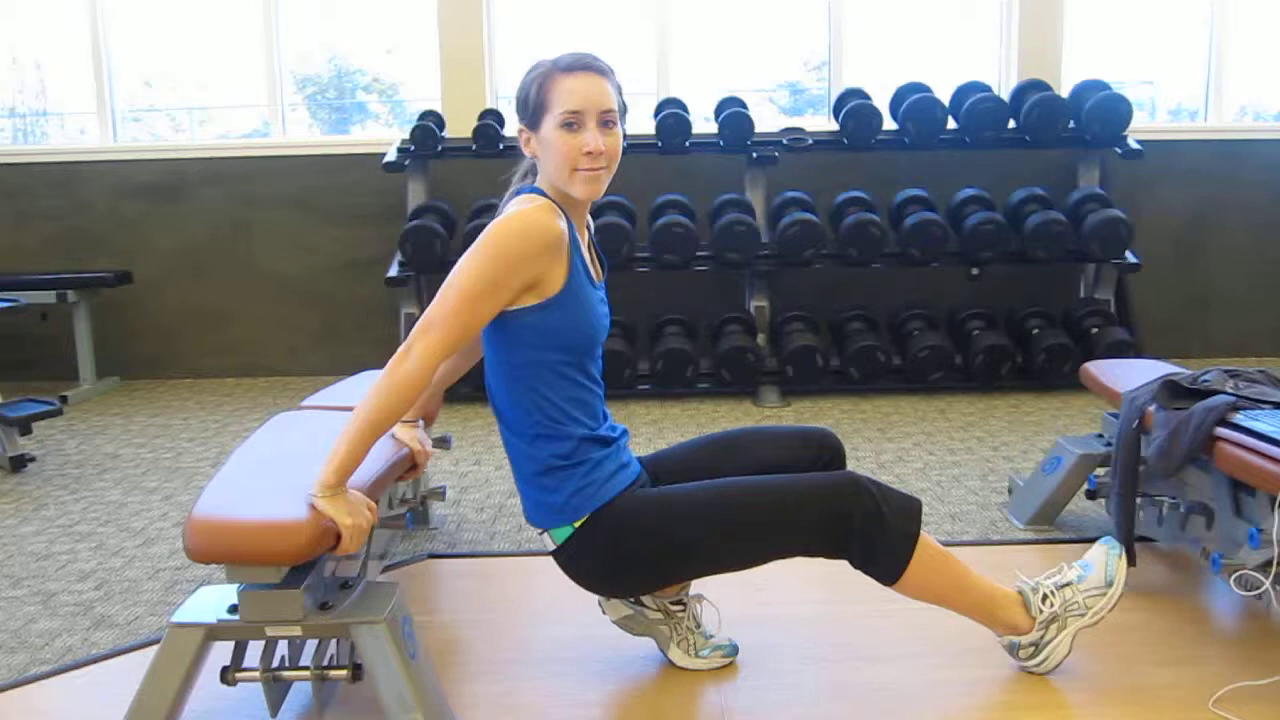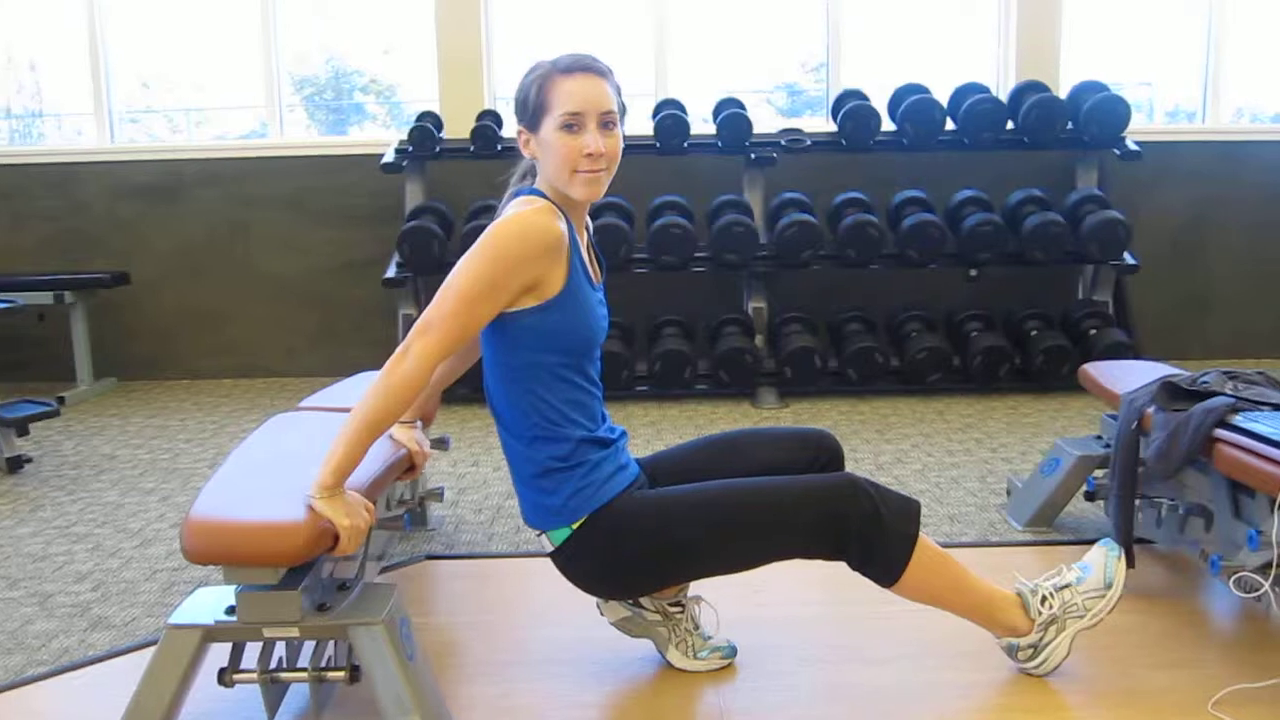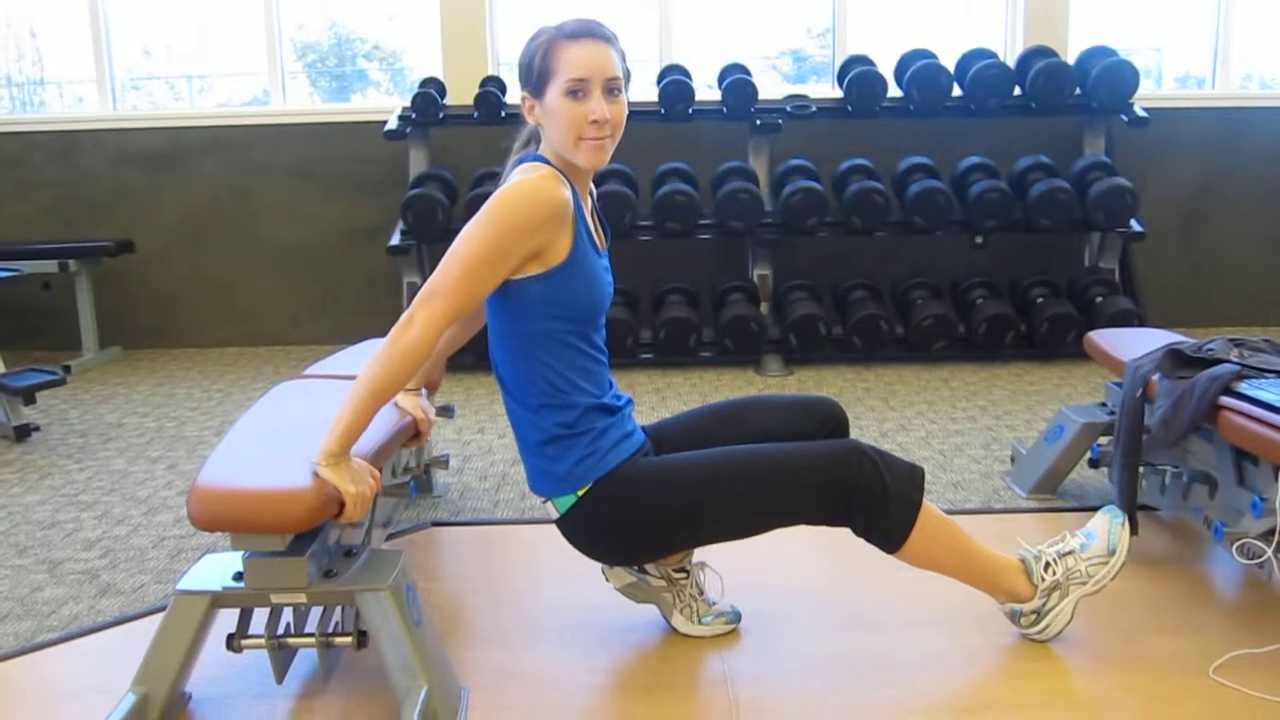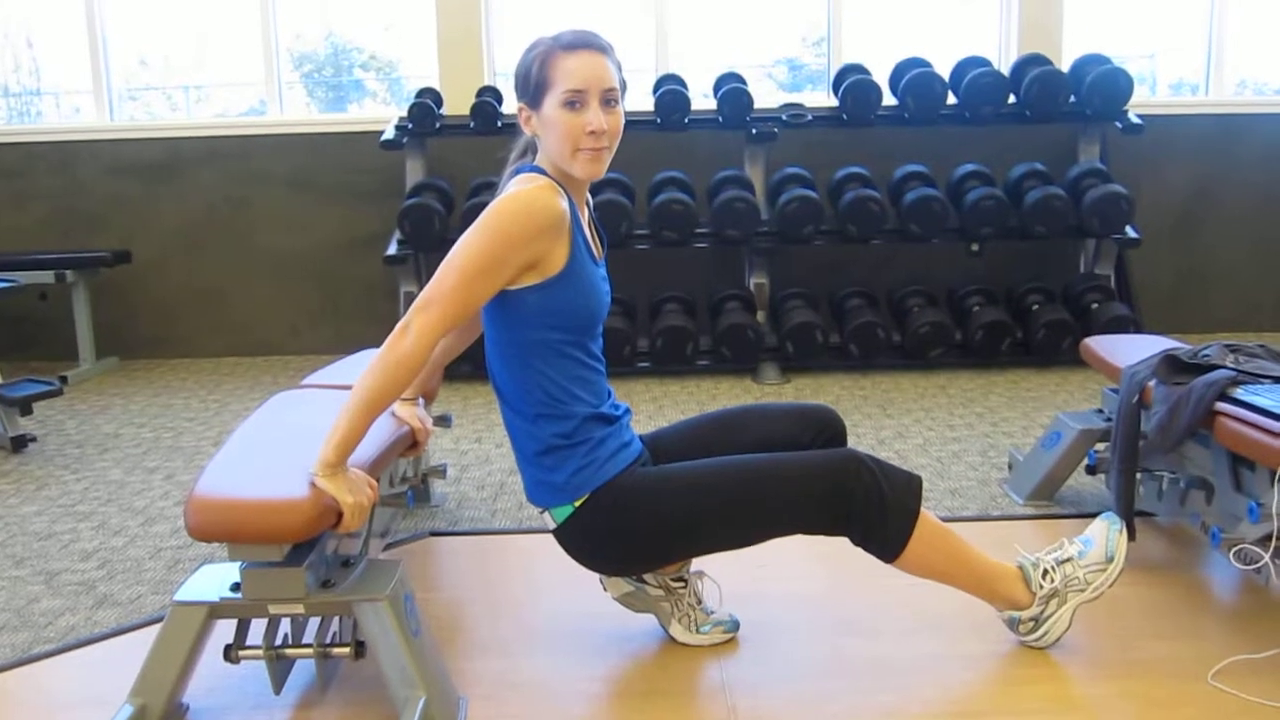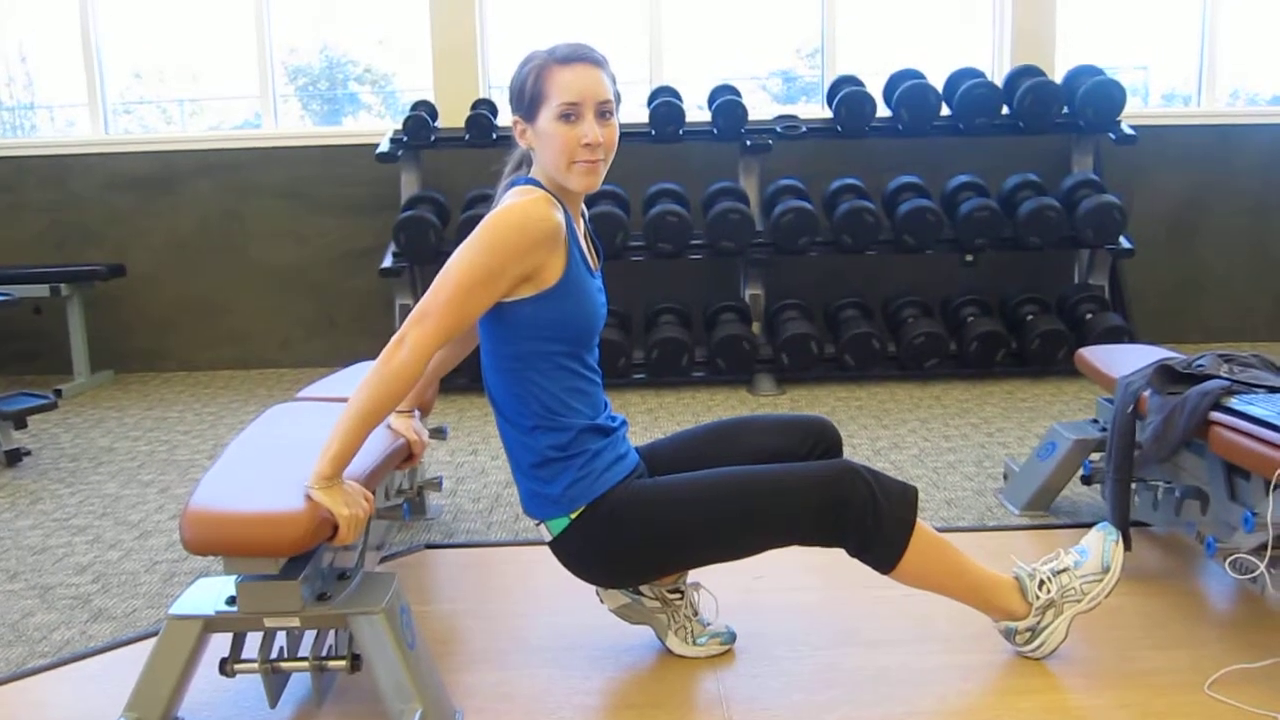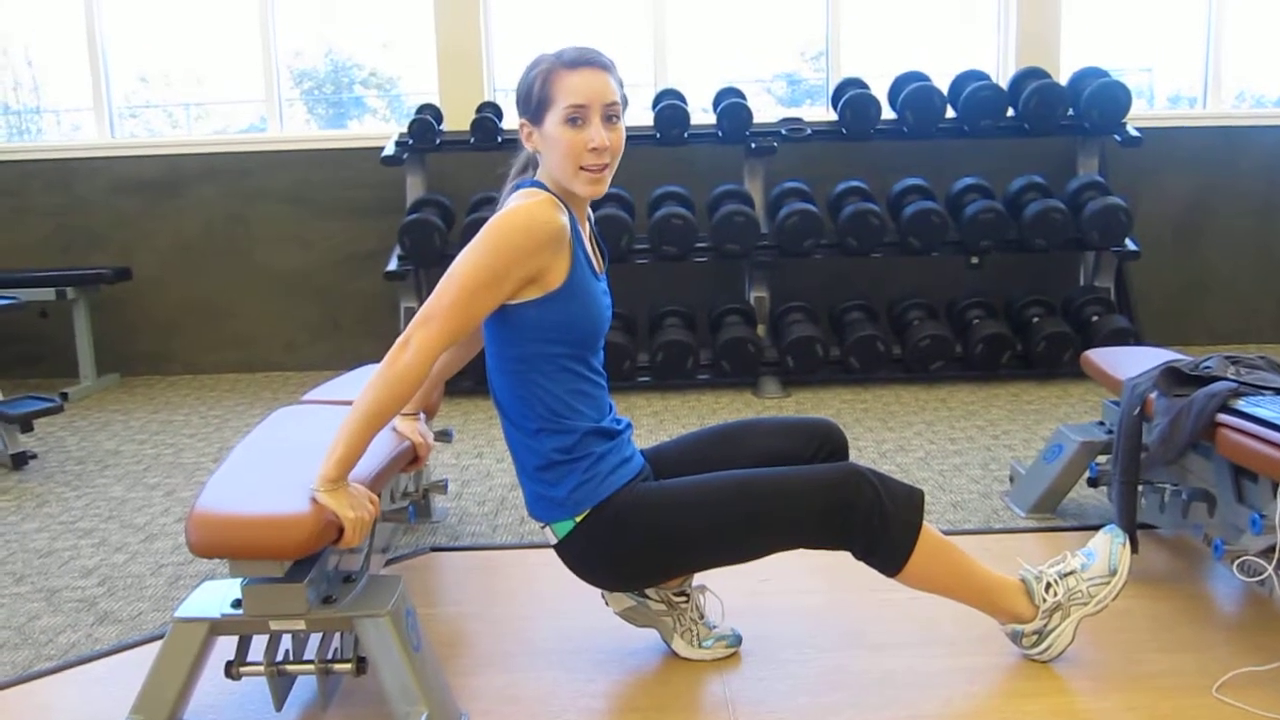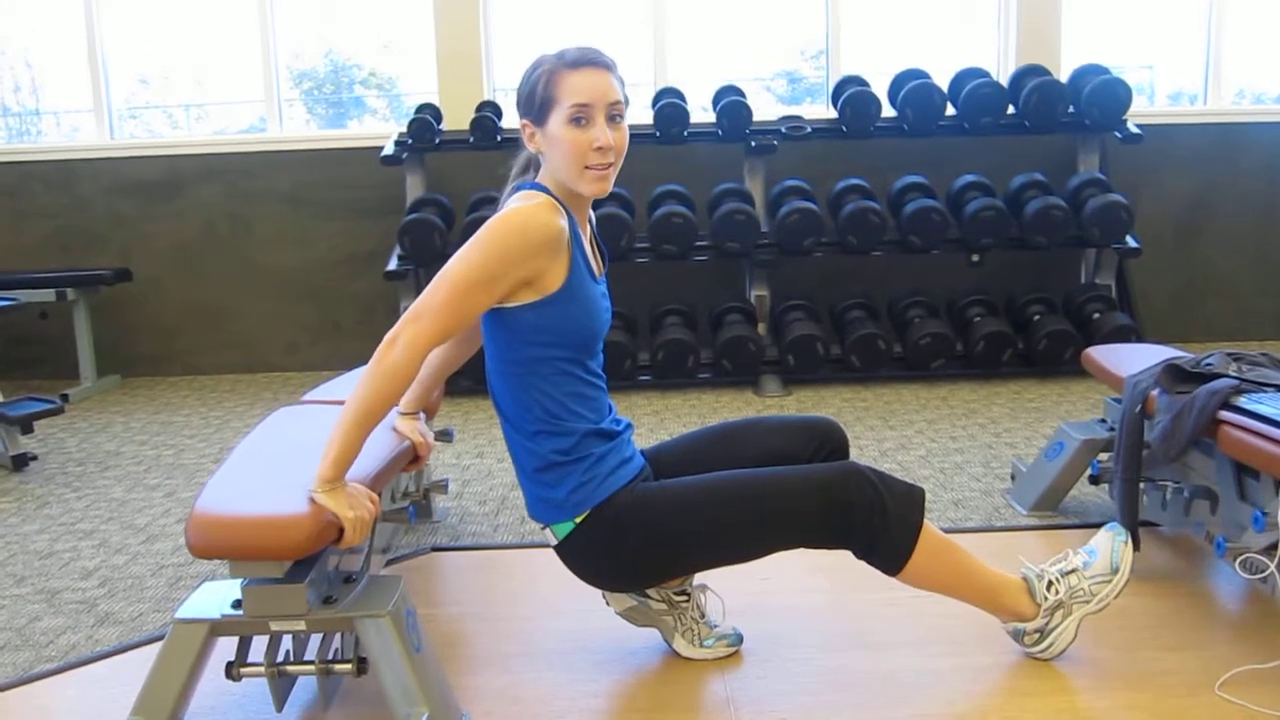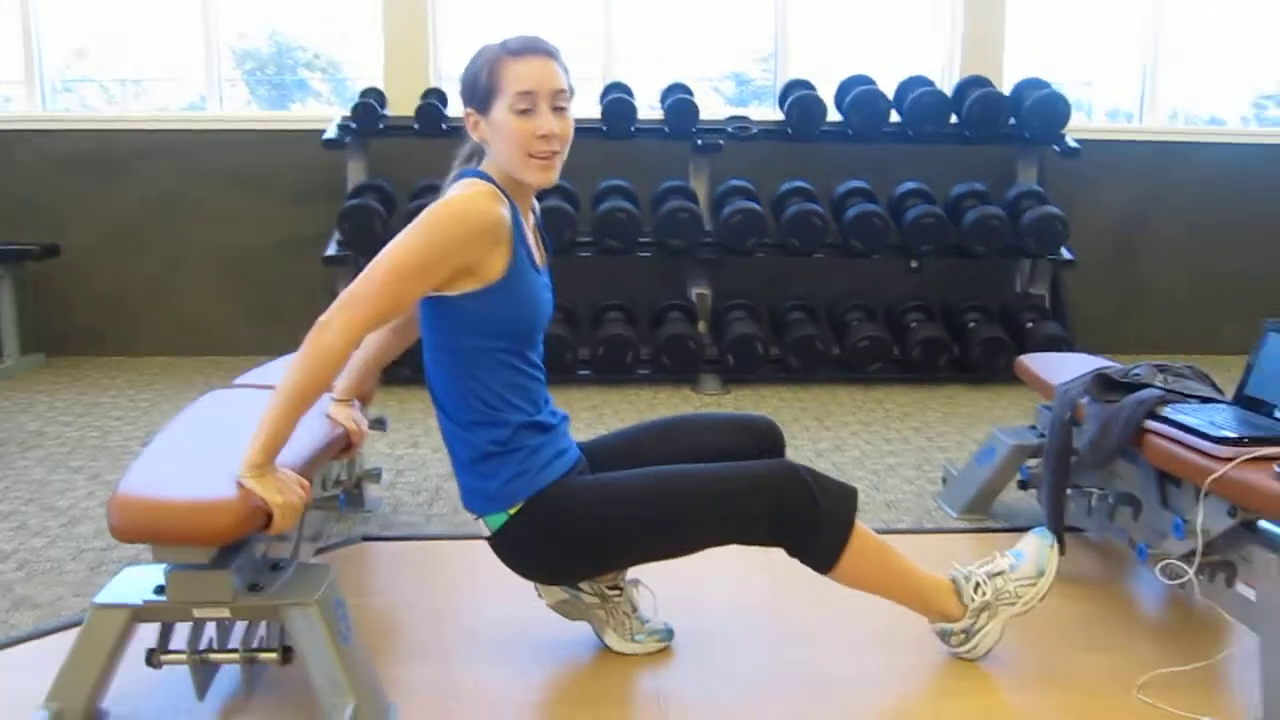
dt=0.4s
person 1, frame 1
left shoulder: (569, 221)
right shoulder: (531, 225)
left elbow: (474, 334)
right elbow: (423, 346)
left wrist: (418, 420)
right wrist: (333, 488)
left hip: (618, 484)
right hip: (599, 525)
left knee: (815, 452)
right knee: (849, 506)
left ankle: (658, 596)
right ankle: (1026, 620)
person 1, frame 2
left shoulder: (568, 222)
right shoulder: (532, 227)
left elbow: (471, 337)
right elbow: (422, 346)
left wrist: (415, 420)
right wrist: (330, 490)
left hip: (612, 486)
right hip: (595, 527)
left knee: (814, 453)
right knee: (848, 509)
left ankle: (657, 598)
right ankle: (1024, 622)
person 1, frame 3
left shoulder: (571, 188)
right shoulder: (536, 193)
left elbow: (477, 304)
right elbow: (426, 315)
left wrist: (420, 387)
right wrist: (336, 457)
left hip: (620, 453)
right hip: (601, 493)
left knee: (820, 420)
right knee: (852, 474)
left ankle: (662, 564)
right ankle: (1028, 588)
person 1, frame 4
left shoulder: (568, 199)
right shoulder: (533, 205)
left elbow: (471, 313)
right elbow: (421, 324)
left wrist: (416, 397)
right wrist: (332, 468)
left hip: (617, 462)
right hip: (599, 504)
left knee: (817, 429)
right knee: (851, 485)
left ankle: (661, 574)
right ankle: (1027, 595)
person 1, frame 5
left shoulder: (563, 210)
right shoulder: (527, 216)
left elbow: (466, 325)
right elbow: (415, 337)
left wrist: (412, 408)
right wrist: (327, 480)
left hip: (614, 474)
right hip: (594, 515)
left knee: (813, 440)
right knee: (845, 493)
left ankle: (656, 585)
right ankle: (1023, 605)
person 1, frame 6
left shoulder: (570, 214)
right shoulder: (533, 219)
left elbow: (469, 327)
right elbow: (420, 339)
left wrist: (415, 414)
right wrist: (333, 483)
left hip: (617, 476)
right hip: (599, 518)
left knee: (818, 443)
right knee: (851, 498)
left ankle: (662, 589)
right ankle: (1029, 609)
person 1, frame 7
left shoulder: (569, 217)
right shoulder: (531, 222)
left elbow: (467, 323)
right elbow: (409, 336)
left wrist: (414, 410)
right wrist: (331, 483)
left hip: (620, 477)
right hip: (600, 519)
left knee: (819, 442)
right knee: (850, 496)
left ankle: (661, 588)
right ankle: (1030, 606)
person 1, frame 8
left shoulder: (513, 206)
right shoulder: (474, 210)
left elbow: (407, 311)
right elbow: (343, 320)
left wrist: (348, 397)
right wrist: (260, 466)
left hip: (554, 471)
right hip: (534, 511)
left knee: (756, 441)
right knee: (787, 497)
left ankle: (595, 581)
right ankle: (958, 608)
